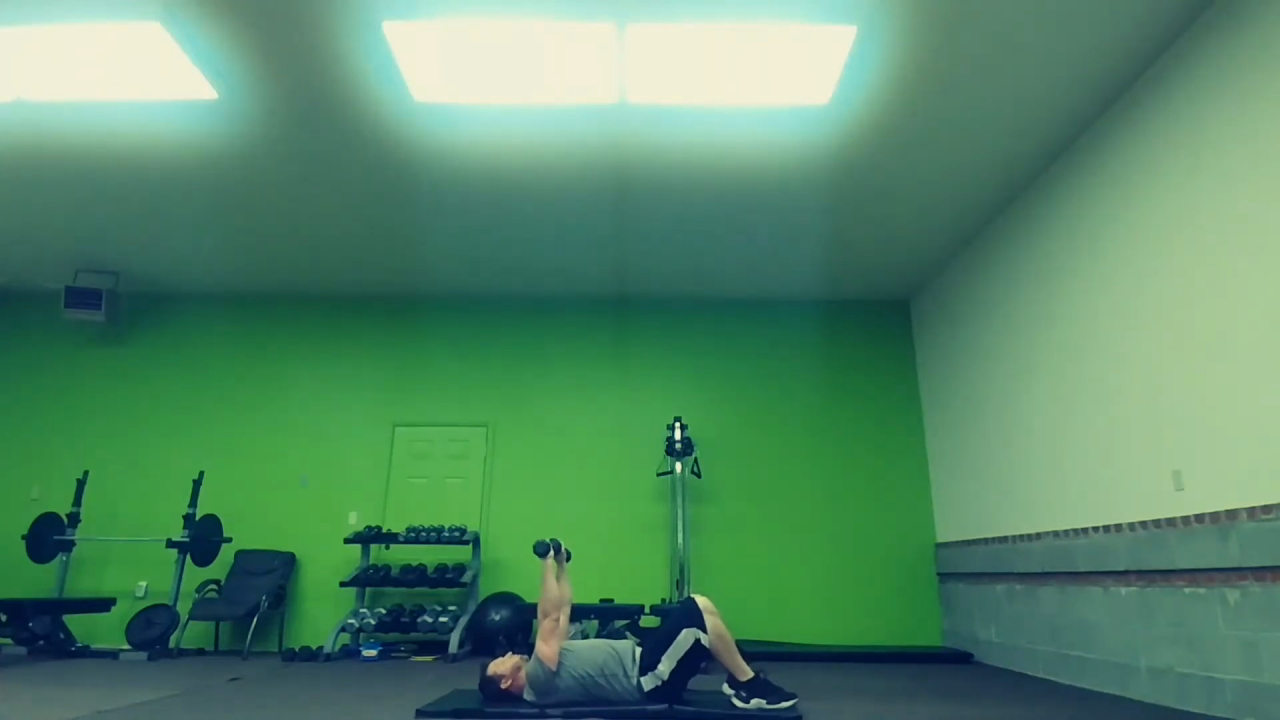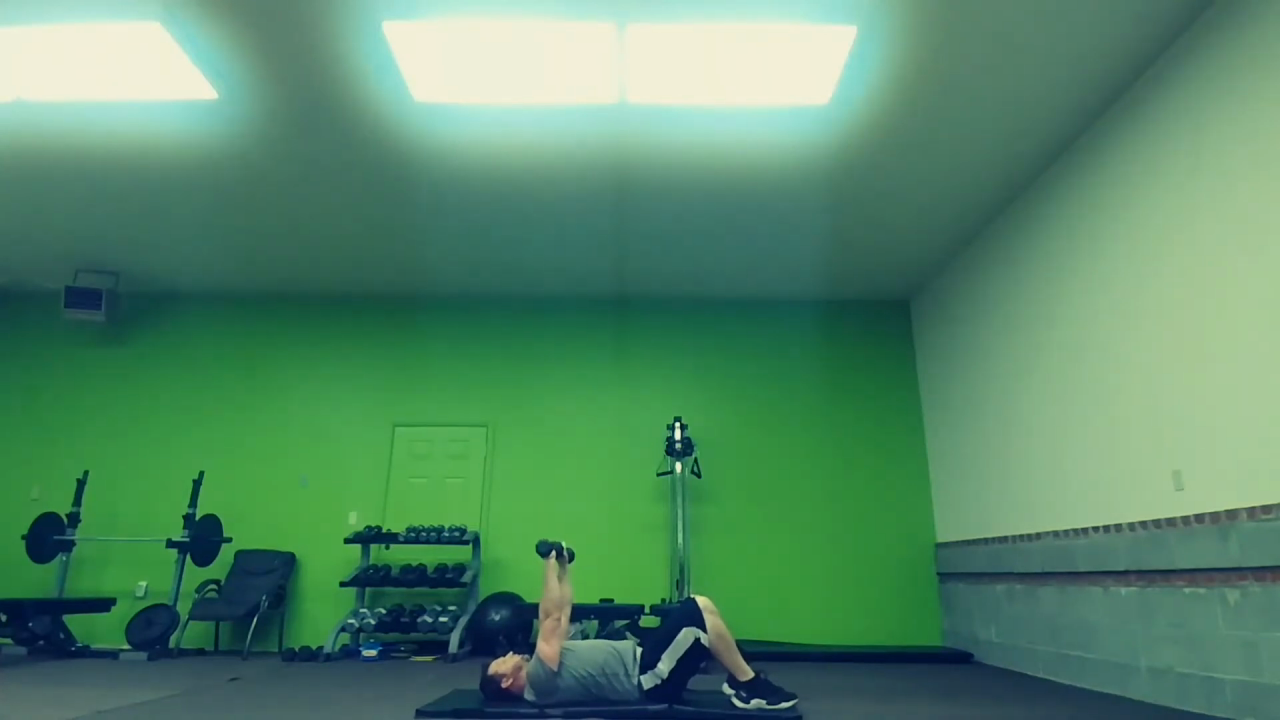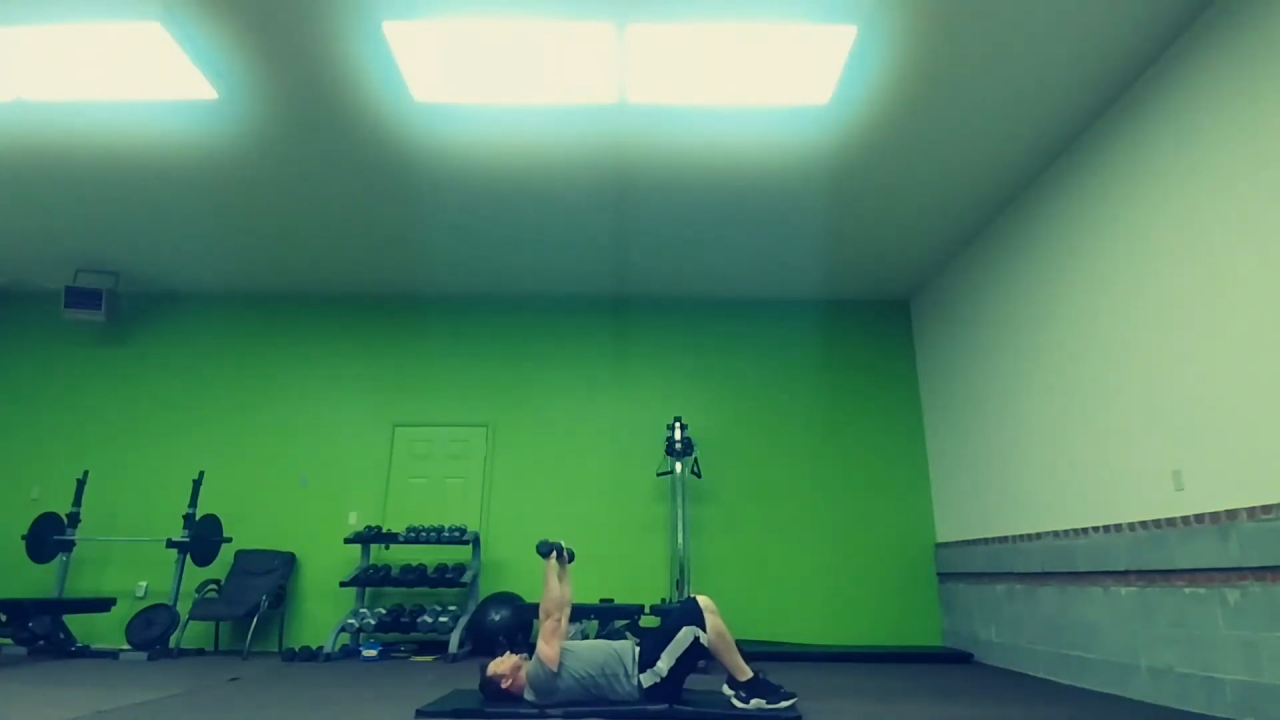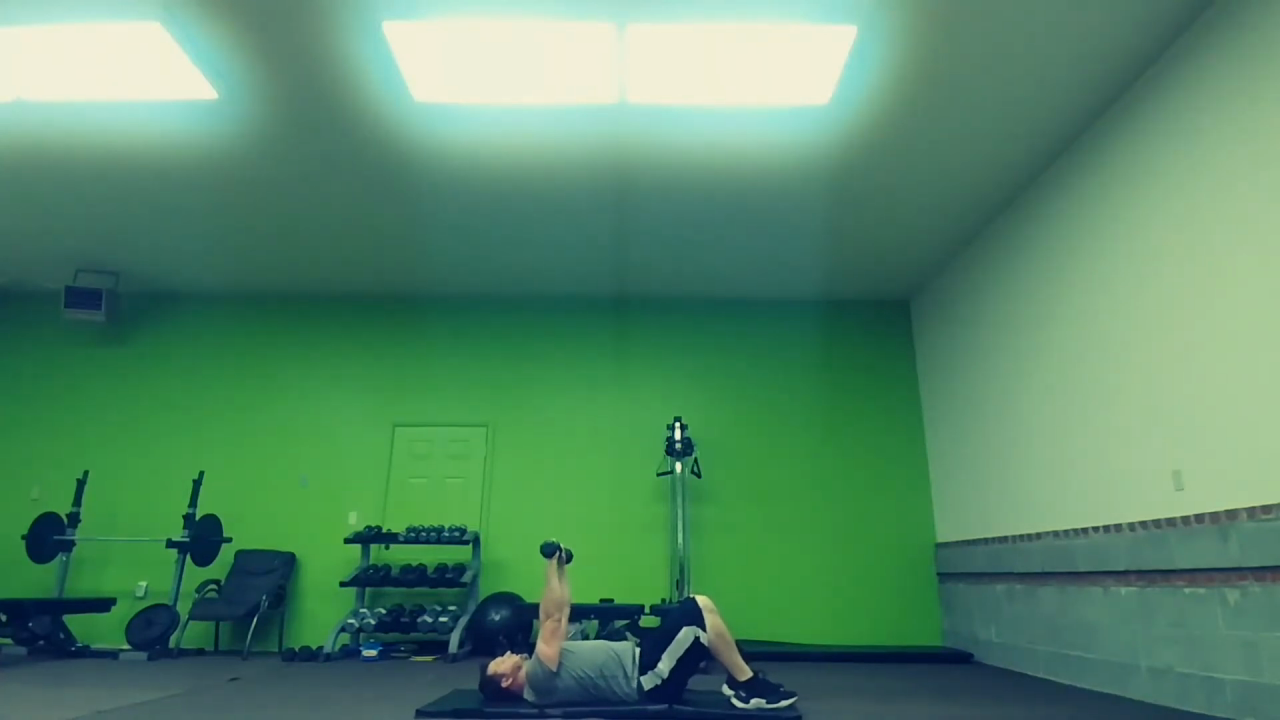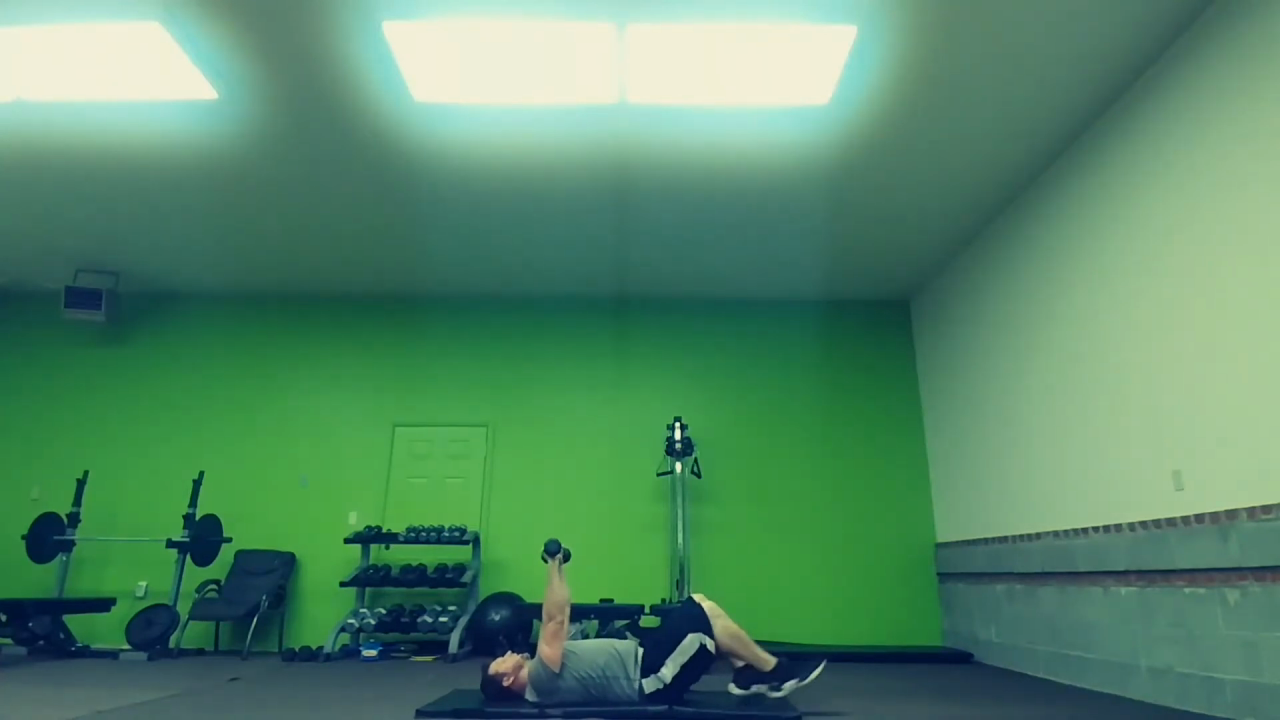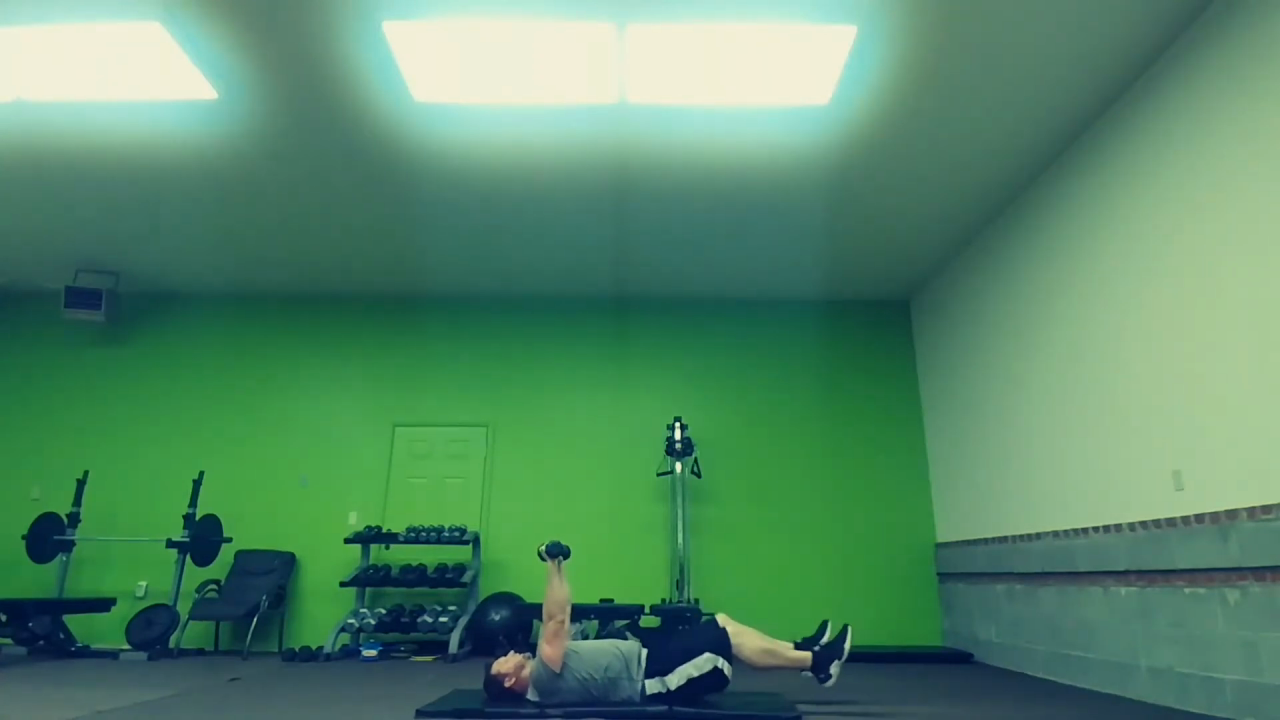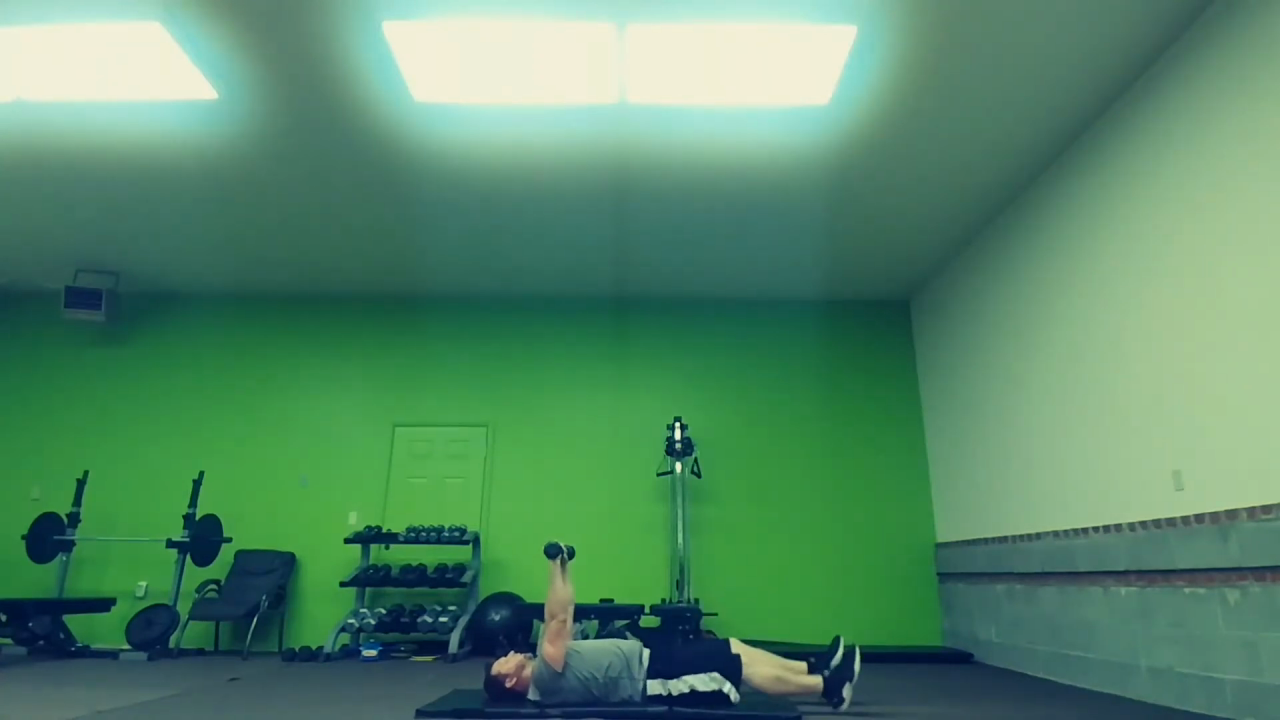
dt=0.3s
person 1, frame 1
left shoulder: (544, 670)
right shoulder: (540, 681)
left elbow: (563, 613)
right elbow: (549, 618)
left wrist: (561, 565)
right wrist: (546, 565)
left hip: (643, 668)
right hip: (648, 680)
left knee: (698, 607)
right knee: (699, 612)
left ankle: (742, 681)
right ankle: (750, 687)
person 1, frame 2
left shoulder: (544, 668)
right shoulder: (540, 680)
left elbow: (563, 614)
right elbow: (551, 618)
left wrist: (563, 567)
right wrist: (549, 565)
left hip: (642, 664)
right hip: (647, 679)
left knee: (699, 606)
right knee: (699, 611)
left ankle: (741, 681)
right ankle: (750, 687)
person 1, frame 3
left shoulder: (543, 672)
right shoulder: (540, 680)
left elbow: (562, 615)
right elbow: (551, 619)
left wrist: (563, 567)
right wrist: (550, 565)
left hip: (641, 667)
right hip: (647, 680)
left knee: (699, 608)
right knee: (699, 611)
left ankle: (741, 681)
right ankle: (748, 687)
person 1, frame 4
left shoulder: (541, 673)
right shoulder: (540, 679)
left elbow: (561, 615)
right elbow: (552, 619)
left wrist: (561, 567)
right wrist: (551, 566)
left hip: (640, 663)
right hip: (645, 680)
left knee: (698, 610)
right knee: (699, 609)
left ankle: (740, 681)
right ankle: (748, 686)
person 1, frame 5
left shoulder: (543, 672)
right shoulder: (541, 679)
left elbow: (559, 619)
right elbow: (555, 620)
left wrist: (560, 568)
right wrist: (553, 566)
left hip: (640, 660)
right hip: (646, 680)
left knee: (698, 604)
right knee: (704, 614)
left ankle: (747, 673)
right ankle: (773, 671)
person 1, frame 6
left shoulder: (546, 671)
right shoulder: (543, 679)
left elbow: (560, 619)
right elbow: (555, 620)
left wrist: (559, 567)
right wrist: (551, 567)
left hip: (645, 660)
right hip: (649, 680)
left knee: (720, 625)
right knee: (727, 640)
left ankle: (802, 651)
right ankle: (817, 662)
person 1, frame 7
left shoulder: (548, 671)
right shoulder: (545, 679)
left elbow: (565, 615)
right elbow: (556, 619)
left wrist: (564, 568)
right wrist: (554, 566)
left hip: (648, 663)
right hip: (649, 682)
left knee: (734, 650)
right knee: (741, 669)
left ankle: (813, 670)
right ankle: (830, 687)
